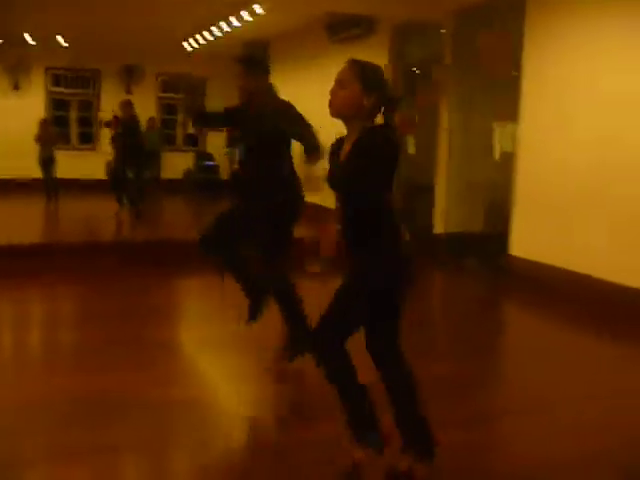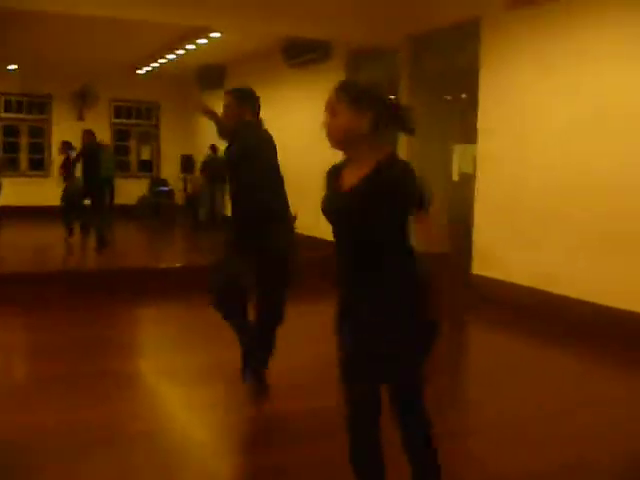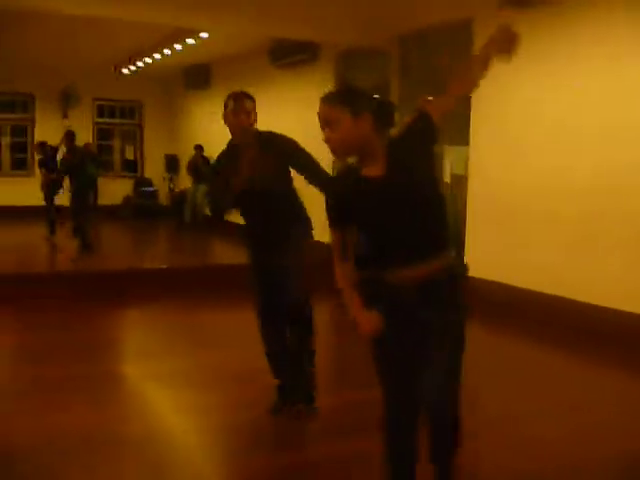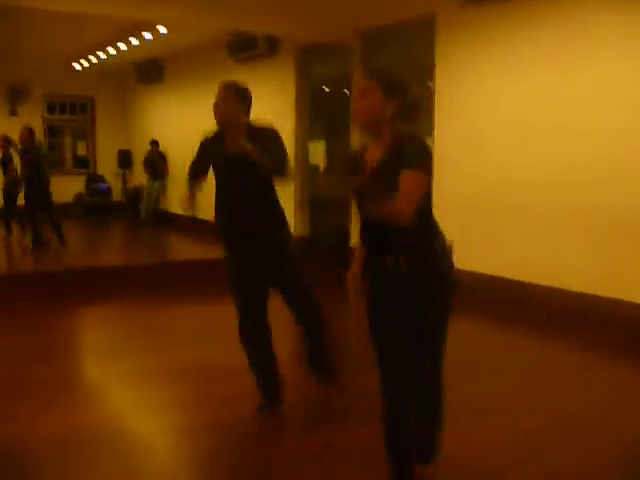
dt=0.4s
person 1, frame 1
left shoulder: (381, 140)
right shoulder: (341, 146)
left hip: (383, 263)
right hip: (365, 260)
left knee: (324, 340)
right knee: (385, 352)
left ankle: (367, 434)
right ankle: (417, 444)
person 1, frame 2
left shoulder: (397, 175)
right shoulder: (336, 176)
left hip: (400, 299)
right hip: (356, 299)
left knee: (406, 401)
right knee: (362, 409)
person 1, frame 3
left shoulder: (413, 142)
right shoulder: (344, 191)
left elbow: (458, 89)
right elbow: (341, 259)
left wrist: (493, 45)
right wrist: (357, 308)
left hip: (441, 292)
right hip: (387, 300)
left knee: (436, 397)
right knee: (399, 407)
person 1, frame 4
left shoulder: (411, 148)
right shoulder: (361, 159)
left elbow: (404, 211)
right wrist: (358, 263)
left hip: (427, 273)
right hip: (383, 276)
left knee: (425, 376)
right knee: (394, 383)
person 2, frame 1
left shoulder: (278, 111)
right shoulder: (247, 111)
left elbow: (311, 143)
right elbow: (207, 121)
right wrist: (194, 109)
left hip: (275, 200)
right hip: (257, 198)
right knee: (241, 253)
right ankle: (278, 311)
person 2, frame 2
left shoulder: (253, 138)
right shoulder: (247, 139)
right wrist: (218, 121)
left hip: (271, 233)
right hip: (246, 232)
left knee: (270, 310)
right knee: (225, 292)
left ankle: (255, 363)
right ankle: (253, 351)
person 2, frame 3
left shoulder: (278, 144)
right shoulder: (224, 164)
left elbow: (315, 172)
right elbow: (217, 209)
right wrist: (239, 182)
left hip: (294, 232)
right hip: (261, 242)
left knee: (294, 301)
right knee: (269, 320)
right ankle: (289, 389)
person 2, frame 4
left shoulder: (266, 137)
right shoulder: (211, 144)
left elbow: (280, 170)
right elbow: (196, 171)
left wrist: (250, 152)
right wrist: (191, 187)
left hip: (272, 233)
right hip: (239, 241)
left knee: (303, 306)
right knee: (252, 319)
left ankle: (317, 360)
right ankle: (270, 389)
